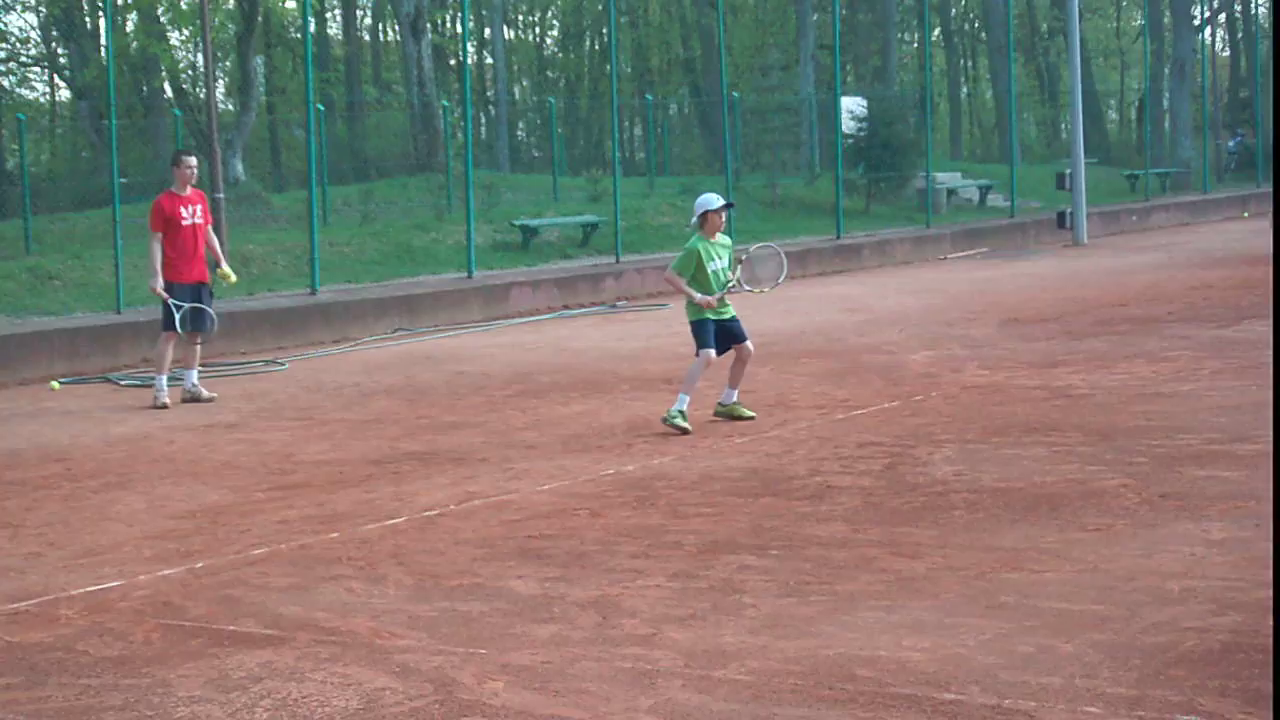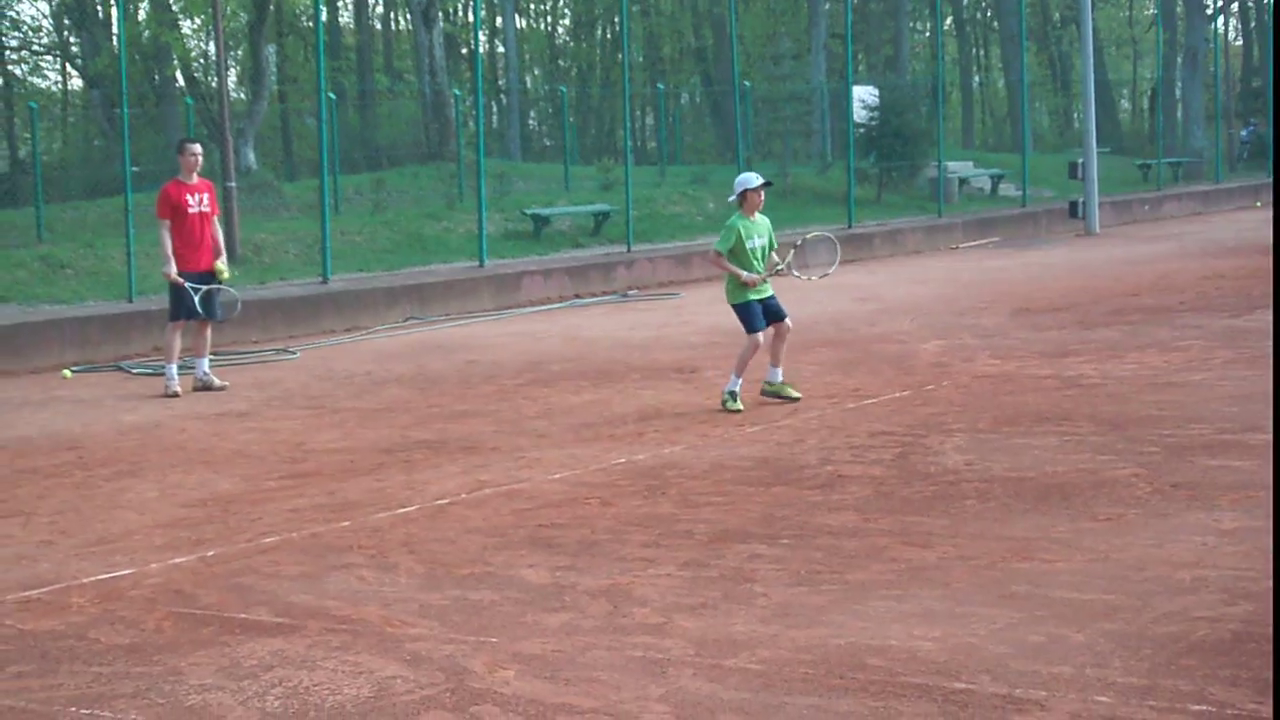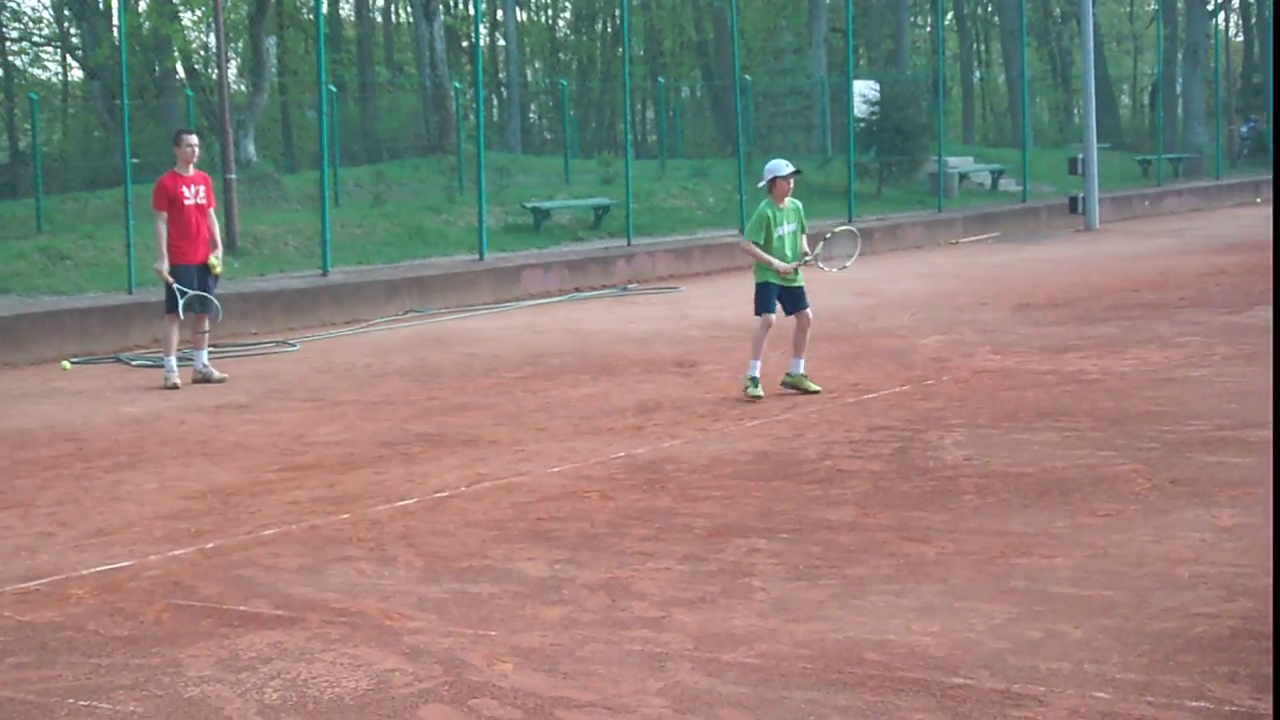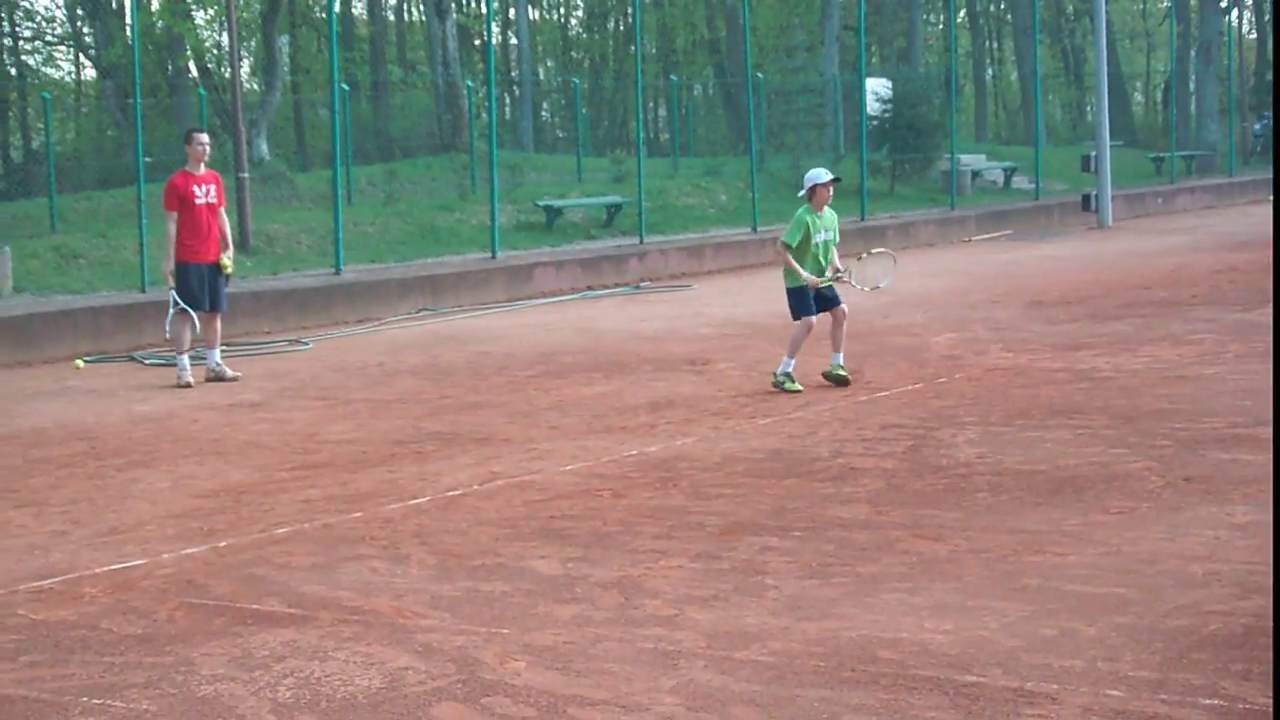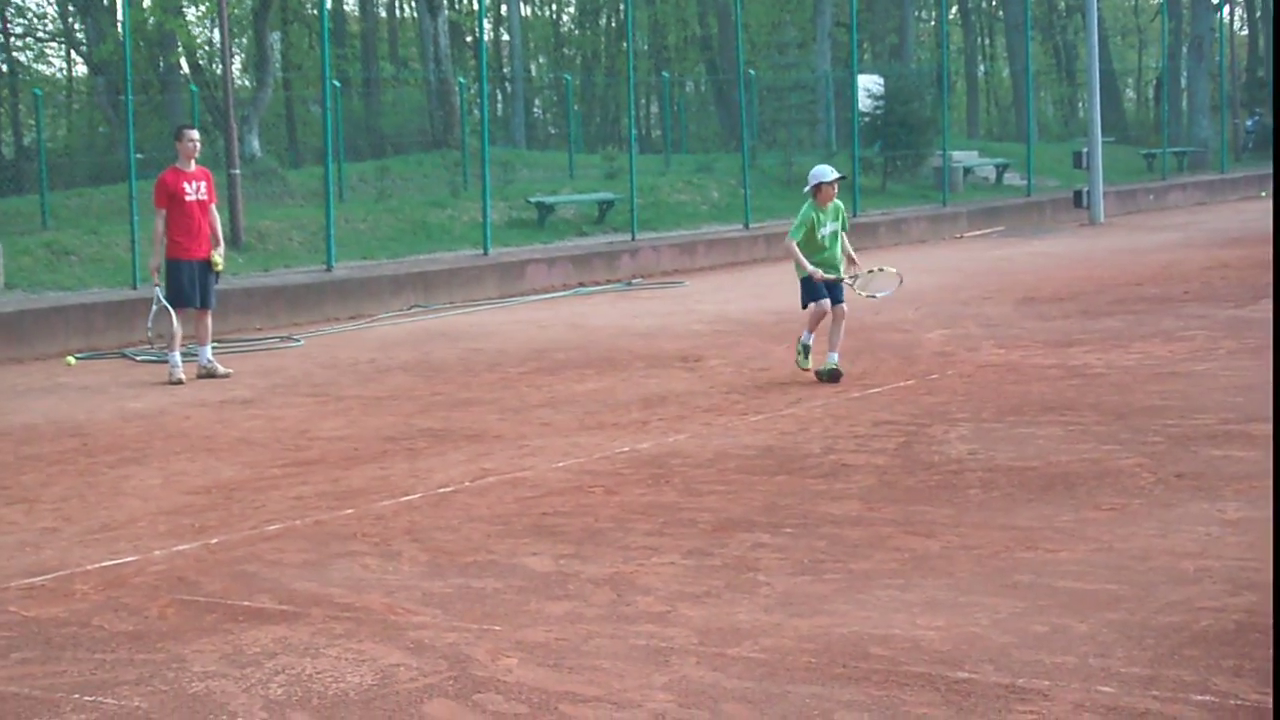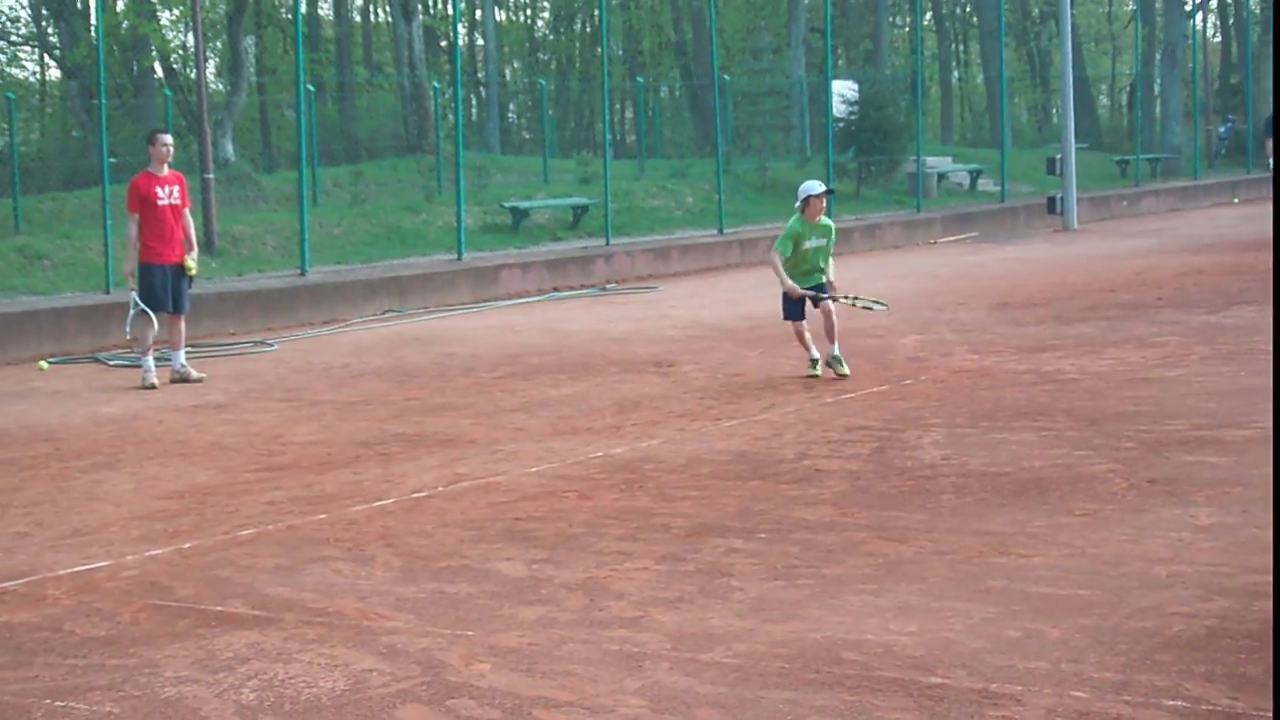
dt=0.2s
person 1, frame 1
left shoulder: (201, 198)
right shoulder: (162, 203)
right elbow: (156, 241)
left wrist: (221, 261)
right wrist: (156, 275)
left hip: (200, 278)
right hip: (175, 280)
left knee: (196, 332)
right knee: (170, 332)
left ankle: (191, 386)
right ankle: (160, 389)
person 1, frame 2
left shoulder: (208, 187)
right shoulder: (169, 191)
right elbow: (165, 229)
left wrist: (222, 253)
right wrist: (169, 261)
left hip: (207, 266)
right hip: (182, 268)
left knee: (205, 320)
right knee: (177, 322)
left ankle: (202, 374)
right ankle: (171, 378)
person 1, frame 3
left shoulder: (204, 179)
right shoulder: (166, 183)
right elbow: (161, 222)
left wrist: (218, 246)
right wrist: (163, 256)
left hip: (203, 258)
right hip: (178, 260)
left knee: (203, 313)
right knee: (173, 314)
left ankle: (201, 367)
right ankle: (170, 370)
person 1, frame 4
left shoulder: (215, 178)
right shoulder: (176, 182)
right elbow: (171, 222)
left wrist: (229, 246)
right wrist: (169, 258)
left hip: (214, 257)
right hip: (189, 259)
left knee: (214, 312)
right knee: (185, 313)
left ankle: (214, 365)
right ankle: (183, 369)
person 1, frame 5
left shoulder: (205, 175)
right shoulder: (167, 179)
right elbow: (160, 219)
left wrist: (220, 243)
right wrist: (156, 254)
left hip: (205, 254)
right hip: (179, 256)
left knee: (205, 308)
right knee: (177, 309)
left ankle: (206, 362)
right ankle: (175, 365)
person 1, frame 6
left shoulder: (179, 179)
right shoulder: (139, 183)
right elbow: (133, 223)
left wrist: (193, 248)
right wrist: (130, 259)
left hip: (178, 259)
right hip: (152, 261)
left knee: (178, 313)
right knee: (150, 314)
left ankle: (179, 366)
right ankle: (148, 370)
person 2, frame 1
left shoulder: (726, 242)
right shoulder: (695, 247)
right elbow: (670, 275)
right wrist: (696, 296)
left hip: (724, 309)
right hip: (701, 312)
left knee: (745, 350)
right knee: (707, 356)
left ankle: (727, 403)
right ankle: (677, 410)
person 2, frame 2
left shoulder: (764, 222)
right shoulder: (734, 225)
right elbow: (714, 256)
left wrist: (776, 263)
right wrist: (742, 275)
left hip: (763, 289)
right hip: (741, 292)
left knee: (783, 327)
right knee: (756, 340)
left ankle: (774, 382)
right ankle: (730, 391)
person 2, frame 3
left shoulder: (797, 207)
right shoulder: (764, 212)
right elbow: (747, 245)
left wrist: (804, 250)
right wrist: (775, 263)
left hip: (792, 275)
right hip: (768, 275)
left knee: (805, 318)
right knee: (768, 320)
left ankle: (796, 374)
right ankle: (752, 377)
person 2, frame 4
left shoulder: (832, 216)
right shoulder: (803, 218)
right elbow: (781, 248)
left wrist: (836, 264)
right wrist: (802, 274)
left hip: (821, 278)
right hip: (799, 280)
left knee: (840, 312)
right knee: (808, 322)
left ankle: (836, 366)
right ankle: (783, 374)
person 2, frame 5
left shoulder: (838, 207)
right shoulder: (808, 213)
right elbow: (790, 243)
left wrist: (848, 253)
right wrist: (809, 268)
left hip: (831, 271)
right hip: (810, 271)
left knee: (840, 311)
right knee: (823, 307)
left ankle: (830, 364)
right ankle: (805, 341)
person 2, frame 6
left shoulder: (827, 225)
right shoulder: (794, 227)
left elbow: (827, 255)
right elbow: (774, 257)
left wrist: (830, 275)
right wrist: (786, 282)
left hip: (816, 279)
right hip: (794, 282)
left knee: (828, 309)
right knee: (799, 326)
left ankle: (834, 355)
right ankle: (814, 358)
